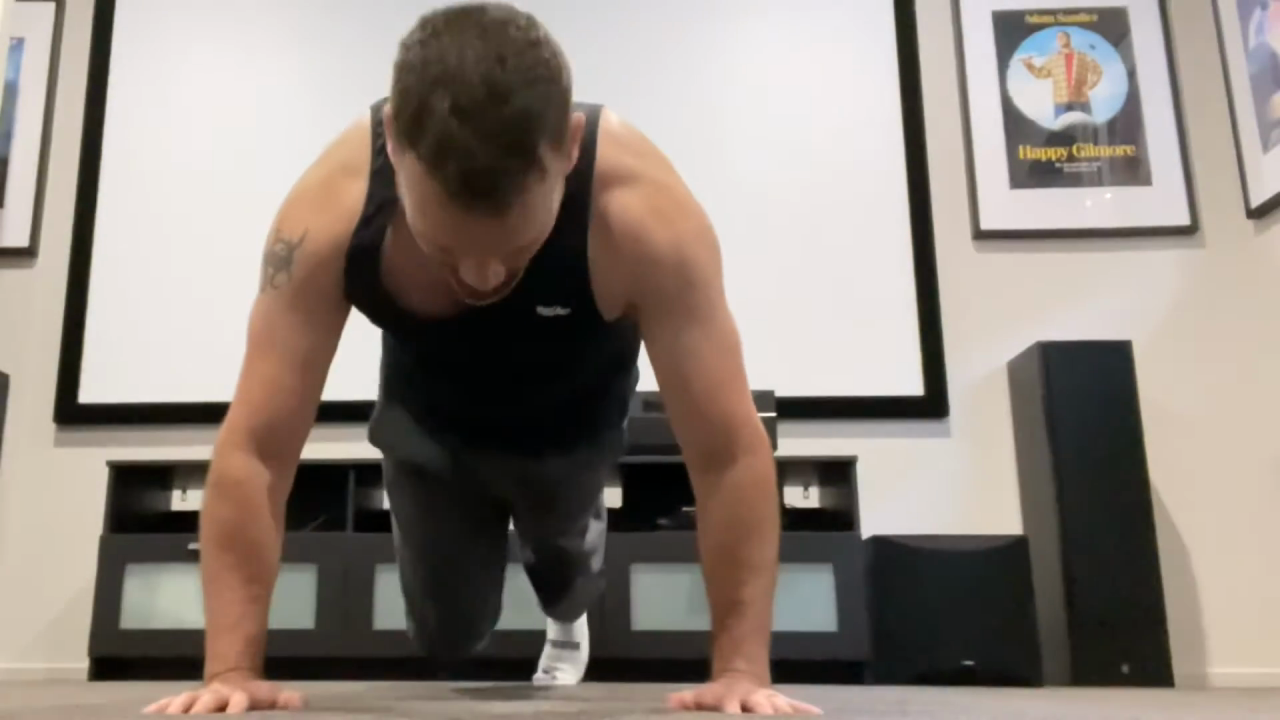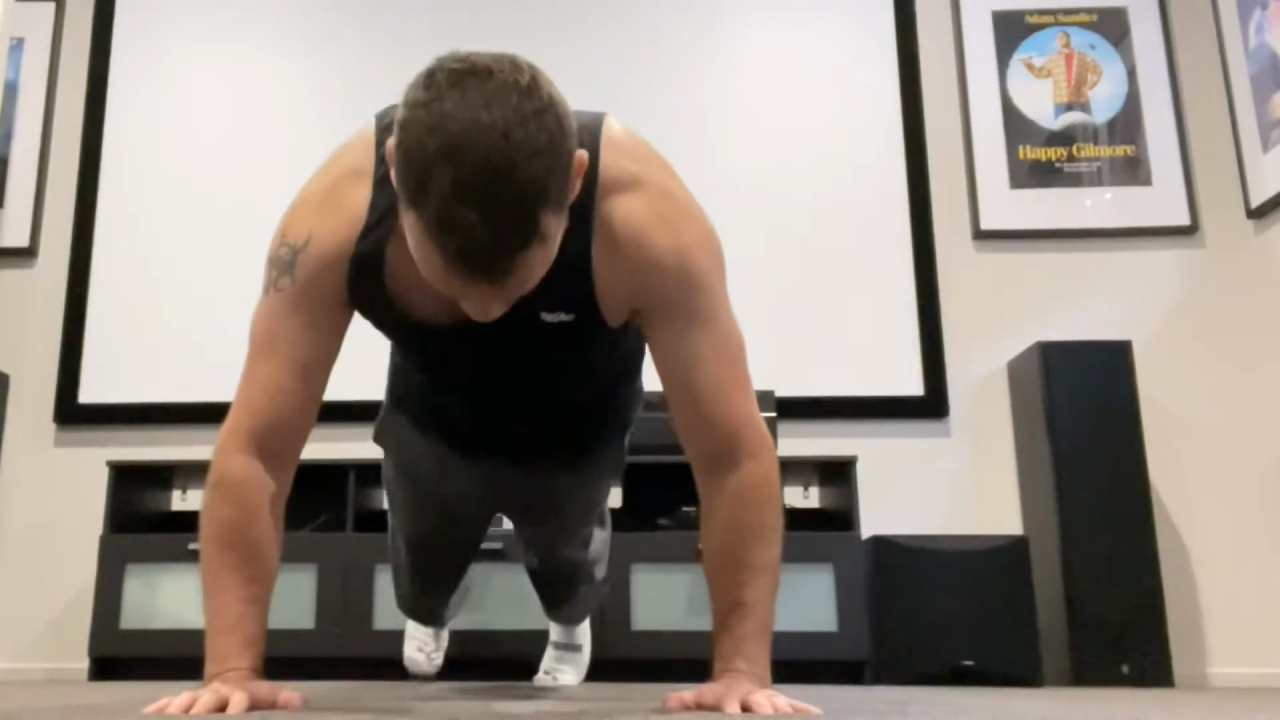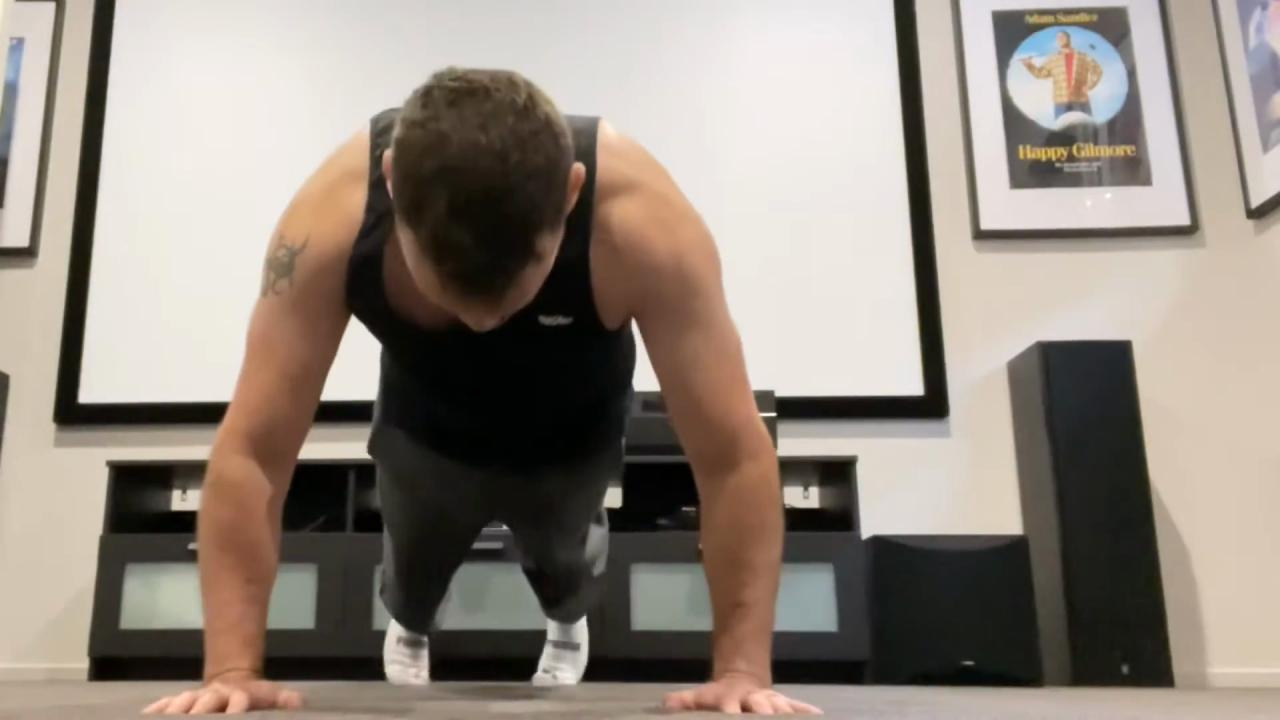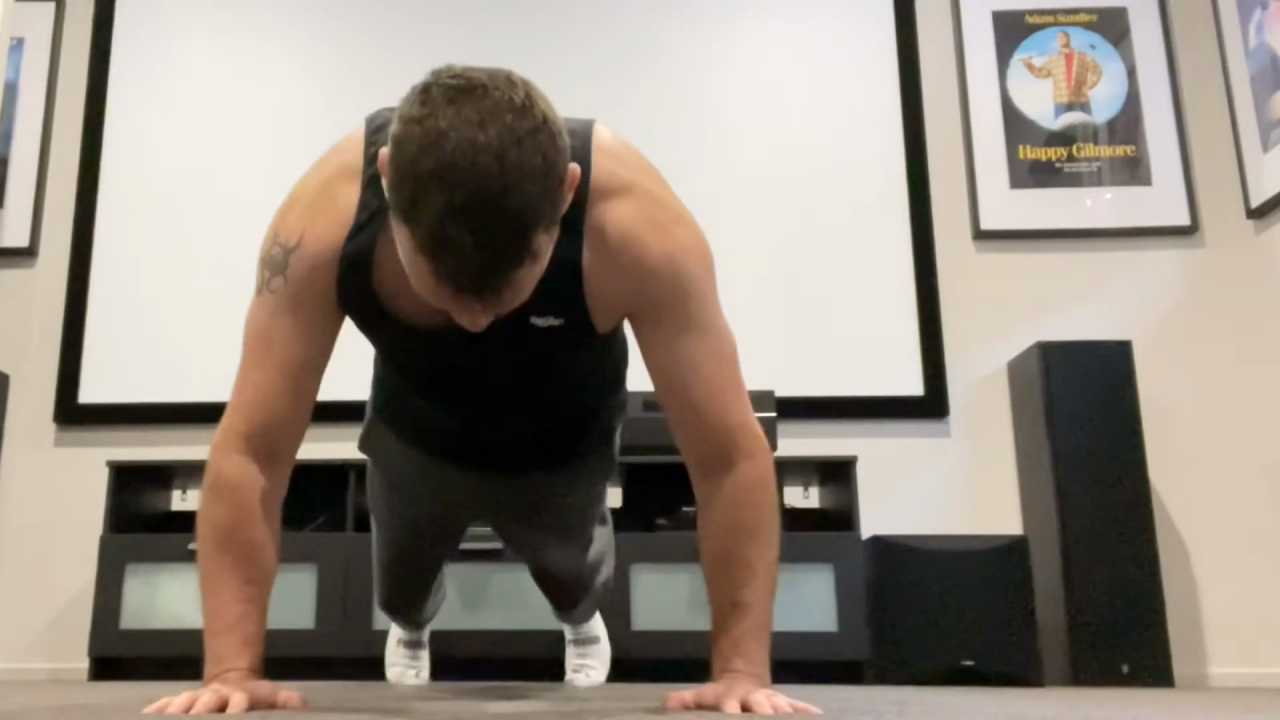
dt=0.2s
person 1, frame 1
left shoulder: (641, 210)
right shoulder: (334, 206)
left elbow: (731, 452)
right elbow: (254, 449)
left hip: (575, 420)
right hip: (428, 418)
left knee: (563, 544)
right knee: (447, 629)
left ankle: (567, 623)
right ankle: (458, 622)
person 1, frame 2
left shoulder: (645, 216)
right shoulder: (339, 210)
left elbow: (734, 455)
right elbow: (255, 450)
left hip: (579, 429)
right hip: (431, 422)
left knee: (568, 555)
right knee: (424, 572)
left ankle: (569, 627)
right ankle: (428, 616)
person 1, frame 3
left shoulder: (641, 220)
right shoulder: (334, 213)
left elbow: (735, 455)
right elbow: (251, 452)
left hip: (573, 436)
right hip: (422, 430)
left knee: (565, 559)
right knee: (413, 567)
left ankle: (565, 621)
right ankle: (409, 628)
person 1, frame 4
left shoulder: (633, 222)
right shoulder: (328, 213)
left elbow: (731, 457)
right elbow: (249, 451)
left hip: (565, 439)
right hip: (413, 431)
left knee: (571, 565)
right knee: (404, 578)
left ankle: (582, 621)
right ankle: (410, 623)
